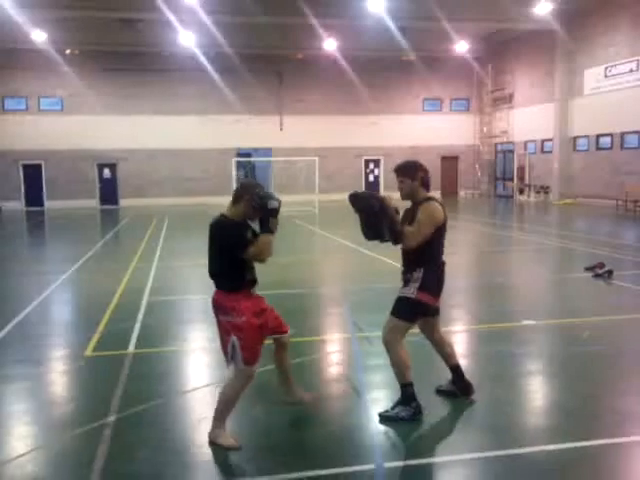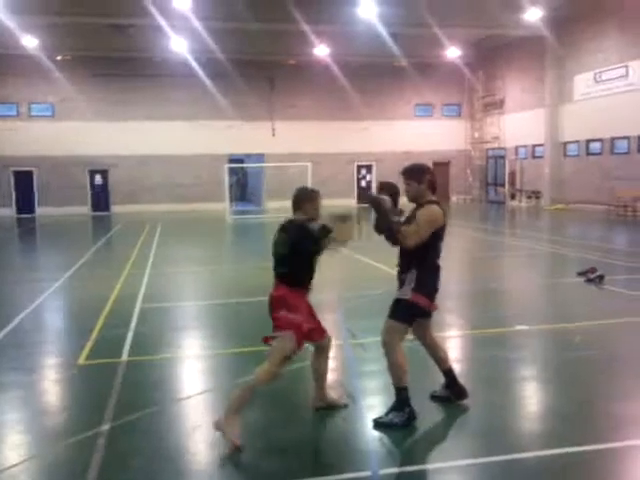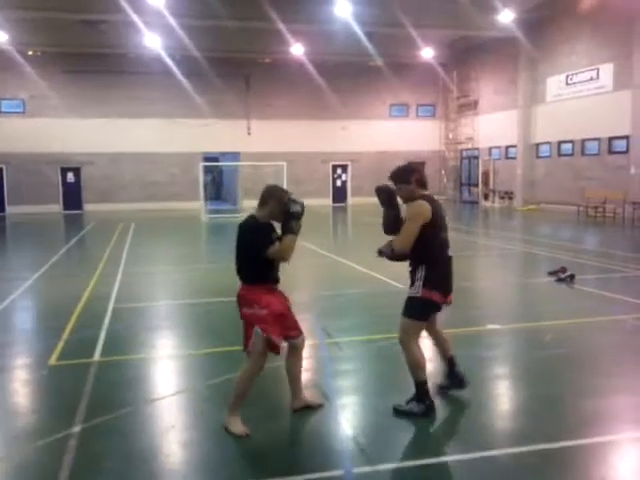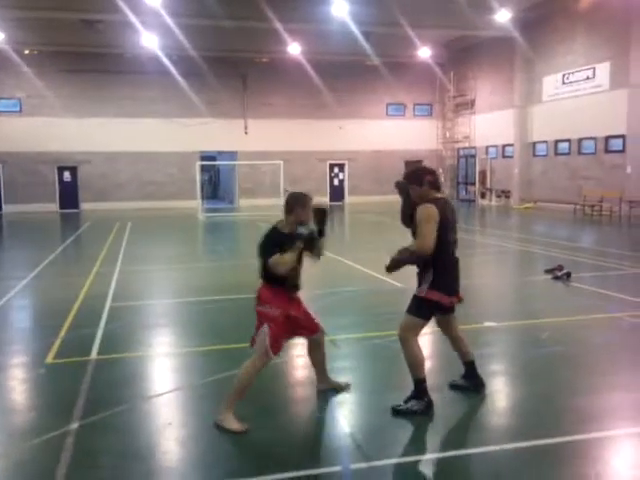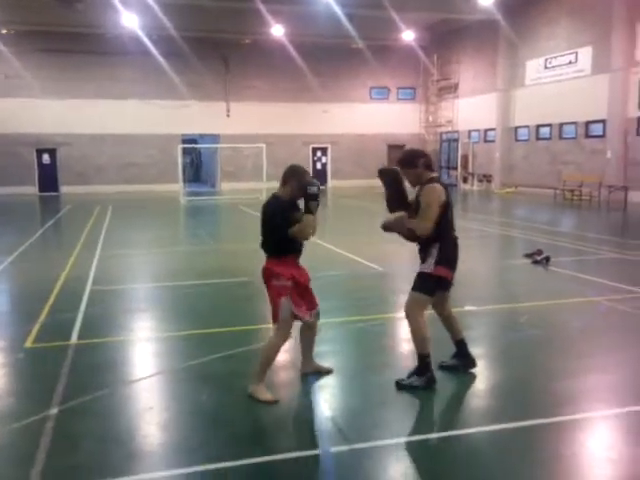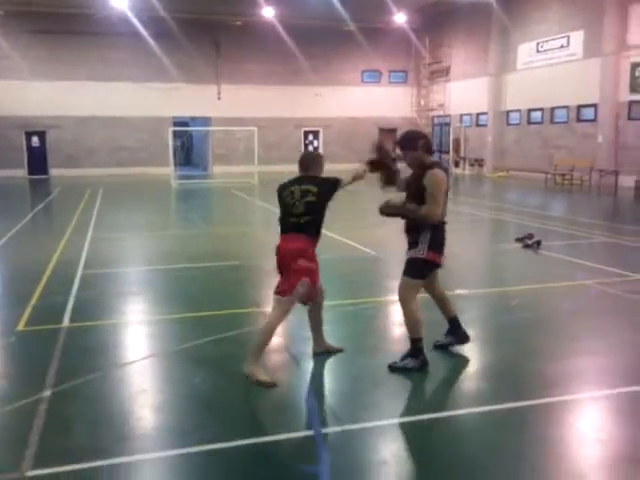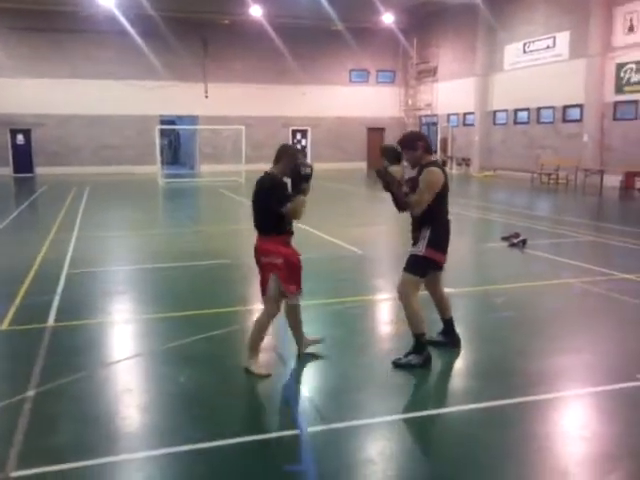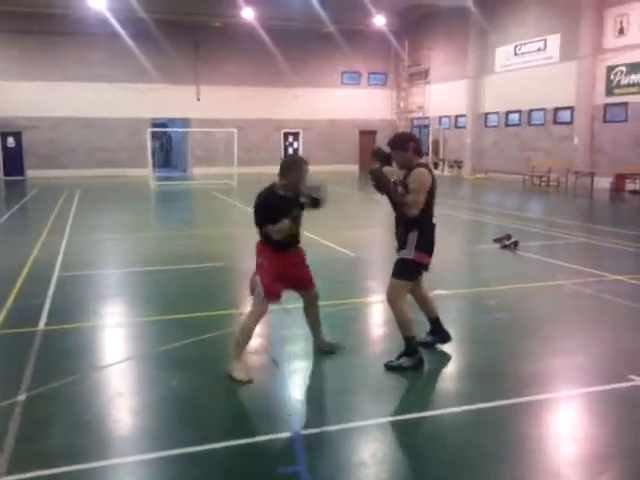
dt=0.5s
person 1, frame 1
left shoulder: (431, 208)
right shoulder: (415, 208)
left elbow: (410, 241)
right elbow: (400, 237)
left wrist: (391, 212)
left hip: (423, 279)
right hip: (421, 277)
left knee: (391, 337)
right knee: (432, 332)
left ankle: (410, 402)
right ankle: (460, 382)
person 1, frame 2
left shoulder: (431, 212)
right shoulder: (419, 210)
left elbow: (407, 241)
right elbow: (396, 236)
left wrist: (386, 212)
right wrist: (385, 211)
left hip: (417, 281)
right hip: (420, 279)
left knee: (390, 340)
right knee: (424, 335)
left ankle: (403, 407)
right ankle: (454, 387)
person 1, frame 3
left shoulder: (418, 207)
right shoulder: (430, 204)
left elbow: (401, 246)
right elbow: (395, 228)
left wrist: (386, 250)
right wrist: (390, 207)
left hip: (428, 277)
right hip: (439, 273)
left knee: (407, 338)
right knee: (430, 326)
left ankle: (423, 400)
right ankle: (454, 375)
person 1, frame 4
left shoulder: (428, 209)
right shoulder: (443, 206)
left elbow: (424, 248)
right elbow: (420, 234)
left wrist: (401, 260)
left hip: (435, 279)
right hip: (444, 277)
left knee: (406, 333)
right knee: (448, 328)
left ankle: (421, 397)
right ankle: (472, 377)
person 1, frame 5
left shoulder: (431, 189)
right shoulder: (426, 188)
left elbow: (421, 229)
right elbow: (411, 214)
left wrist: (395, 225)
left hip: (438, 256)
right hip: (438, 255)
left knee: (413, 309)
right knee: (441, 307)
left ankle: (424, 372)
right ankle: (463, 356)
person 1, frame 6
left shoulder: (435, 174)
right shoulder: (422, 170)
left elbow: (434, 214)
right elbow: (406, 187)
left wrist: (398, 209)
left hip: (427, 240)
right hip: (423, 238)
left knee: (406, 294)
right knee: (432, 286)
left ankle: (417, 355)
right ankle: (457, 331)
person 1, frame 7
left shoulder: (432, 172)
right shoulder: (423, 170)
left elbow: (414, 207)
right elbow: (409, 202)
left wrist: (393, 182)
right wrist: (395, 179)
left hip: (431, 237)
right hip: (430, 236)
left knee: (406, 291)
right knee: (434, 286)
left ankle: (420, 351)
right ankle: (450, 334)
person 1, frame 8
left shoulder: (421, 175)
right shoulder: (408, 173)
left elbow: (411, 210)
right elbow: (400, 204)
left wrist: (389, 183)
right wrist: (385, 181)
left hip: (416, 241)
right hip: (409, 239)
left knee: (394, 296)
right knee: (414, 287)
left ankle: (412, 354)
right ankle: (438, 331)
person 2, frame 1
left shoulder: (239, 223)
right shoulder: (223, 227)
left elbow: (259, 250)
right elbow: (261, 255)
left wrist: (269, 220)
right wrist: (268, 220)
left hip: (248, 296)
right hip: (232, 304)
left knee: (282, 338)
right knee: (245, 372)
left ankle: (291, 392)
right ankle: (217, 429)
person 2, frame 2
left shoulder: (291, 228)
right shoulder: (302, 231)
right elbow: (338, 237)
left hip: (294, 297)
right hip: (289, 301)
left knee: (323, 342)
right knee: (276, 364)
left ankle: (321, 397)
right ankle: (230, 417)
person 2, frame 3
left shoulder: (264, 225)
right shoulder: (251, 228)
left elbow: (281, 251)
right elbow: (283, 255)
left wrist: (290, 224)
right wrist: (293, 223)
left hip: (271, 293)
right hip: (256, 298)
left knee: (297, 342)
right knee: (256, 362)
left ankle: (297, 398)
right ankle: (232, 415)
person 2, frame 4
left shoulder: (298, 232)
right shoulder: (271, 237)
left elbow: (316, 254)
right elbow: (280, 268)
left wrist: (320, 226)
right wrist: (298, 242)
left hip: (289, 298)
right hip: (272, 300)
left knee: (317, 335)
right knee: (260, 360)
left ankle: (325, 381)
right ankle: (225, 413)
person 2, frame 5
left shoulder: (288, 202)
right shoulder: (274, 207)
left elbow: (306, 229)
right elbow: (306, 233)
left wrist: (311, 202)
right wrist: (312, 203)
left hip: (292, 267)
right hip: (279, 272)
left knee: (312, 316)
right knee: (282, 332)
left ankle: (308, 363)
right ankle: (257, 383)
person 2, frame 6
left shoulder: (284, 188)
right shoulder: (321, 184)
right elbow: (351, 178)
right wrist: (361, 171)
left hip: (286, 246)
right hip: (302, 250)
left knee: (316, 295)
right knee: (281, 309)
left ankle: (319, 343)
right ankle: (252, 363)
person 2, frame 7
left shoulder: (276, 182)
right shoulder: (269, 184)
left elbow: (291, 208)
right elbow: (296, 213)
left wrist: (300, 185)
right wrist: (303, 184)
left hip: (282, 245)
right hip: (271, 248)
left knee: (292, 297)
right knee: (272, 308)
left ankle: (301, 340)
right ankle: (252, 358)
person 2, frame 8
left shoulder: (295, 191)
right shoulder: (266, 198)
left elbow: (314, 202)
right elbow: (276, 234)
left wrist: (312, 202)
right wrist: (295, 210)
left hip: (292, 253)
right hip: (270, 256)
left knee: (311, 297)
right knee: (259, 310)
left ankle: (319, 340)
right ankle: (237, 360)
